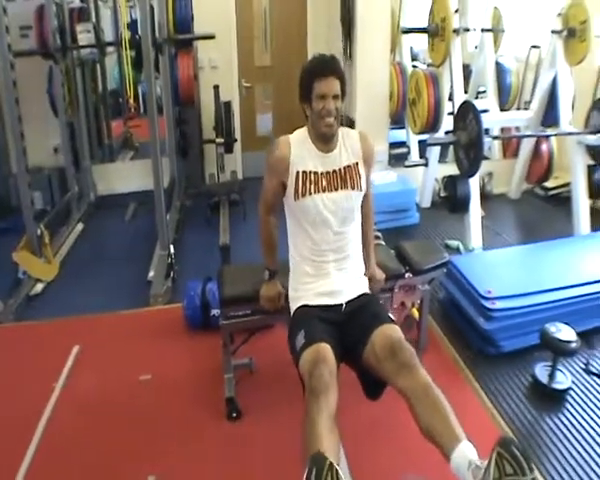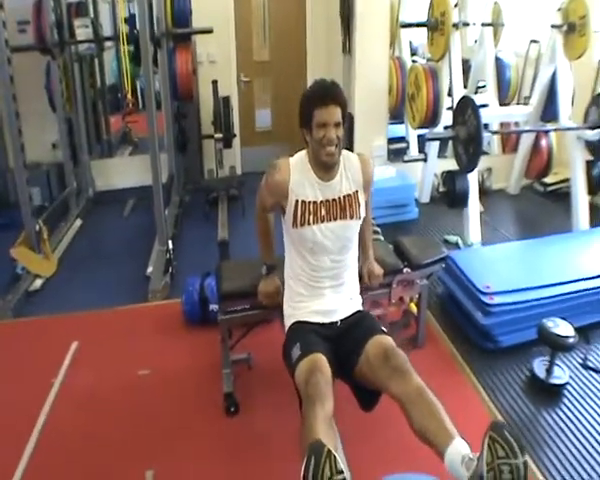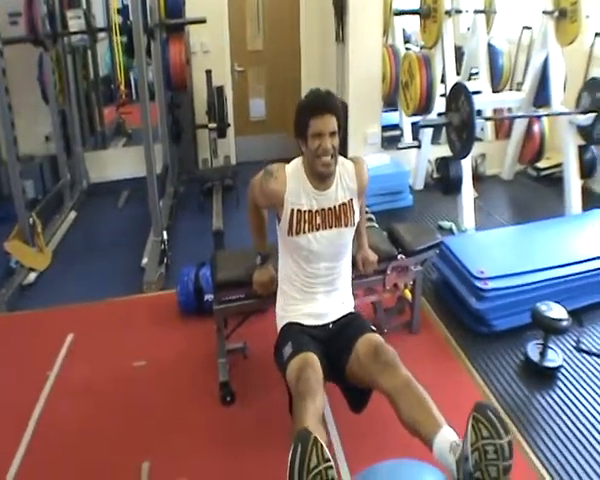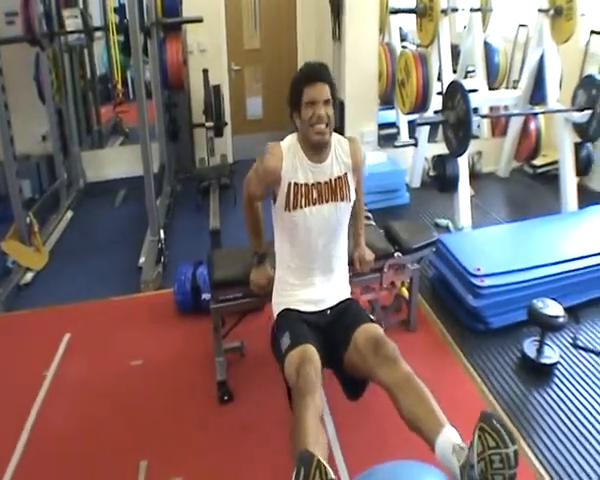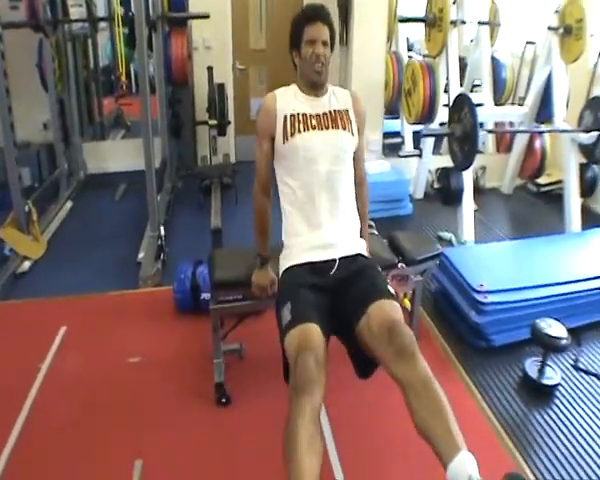
dt=0.4s
person 1, frame 1
left shoulder: (362, 146)
right shoulder: (284, 153)
right elbow: (266, 212)
right wrist: (270, 276)
left hip: (356, 292)
right hip: (310, 300)
left knee: (402, 357)
right knee: (321, 378)
person 1, frame 2
left shoulder: (362, 168)
right shoulder: (283, 176)
right elbow: (261, 211)
right wrist: (268, 272)
left hip: (350, 310)
right hip: (305, 318)
left knee: (395, 364)
right knee: (317, 383)
person 1, frame 3
left shoulder: (357, 173)
right shoulder: (278, 183)
right elbow: (253, 200)
right wrist: (262, 260)
left hip: (342, 312)
right hip: (298, 320)
left knee: (385, 360)
right knee: (307, 379)
person 1, frame 4
left shoulder: (352, 153)
right shoulder: (275, 161)
right elbow: (250, 198)
right wrist: (260, 260)
left hip: (339, 298)
right hip: (294, 306)
left knee: (384, 352)
right knee: (307, 376)
person 1, frame 5
left shoulder: (351, 104)
right shoulder: (274, 107)
right elbow: (261, 190)
right wrist: (262, 261)
left hip: (352, 256)
right hip: (302, 262)
left knee: (400, 342)
right knee: (308, 369)
